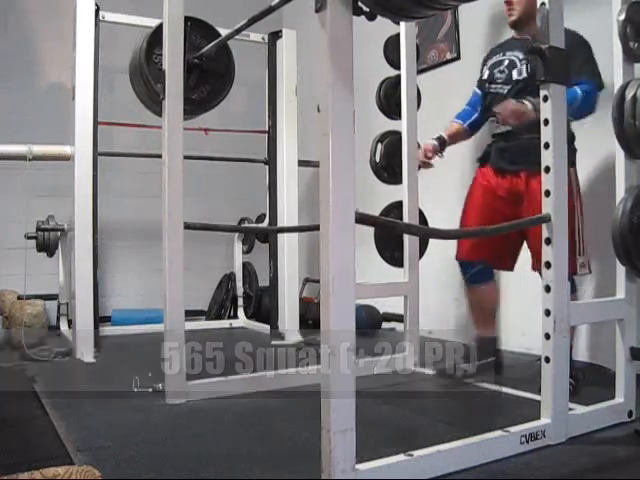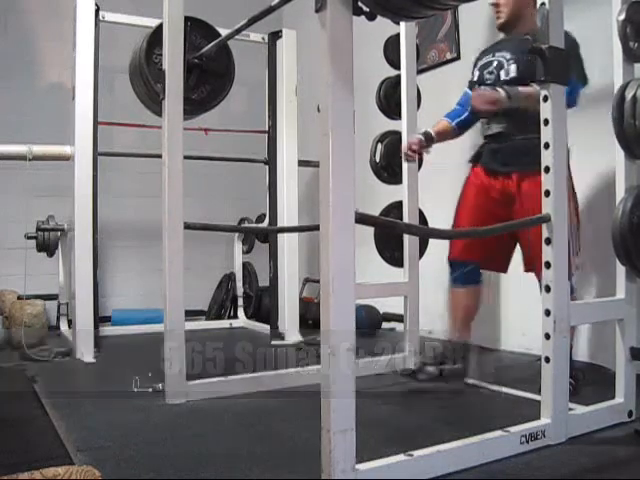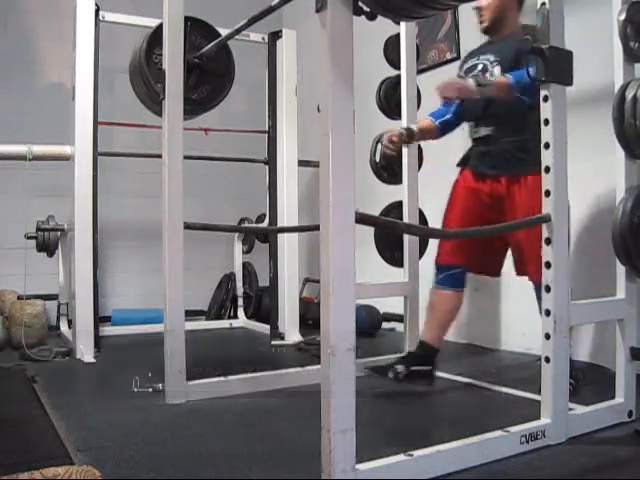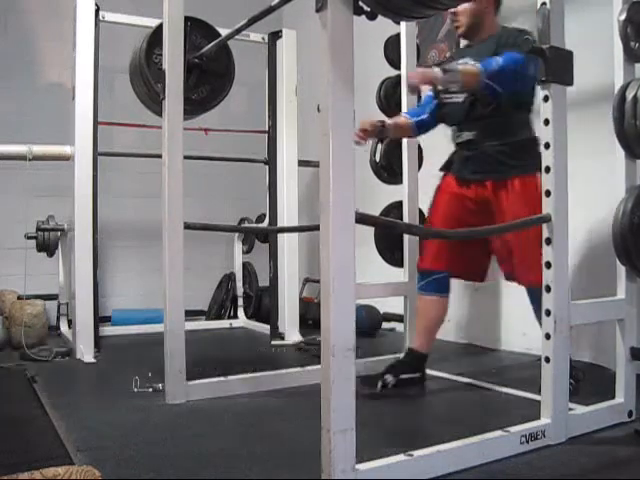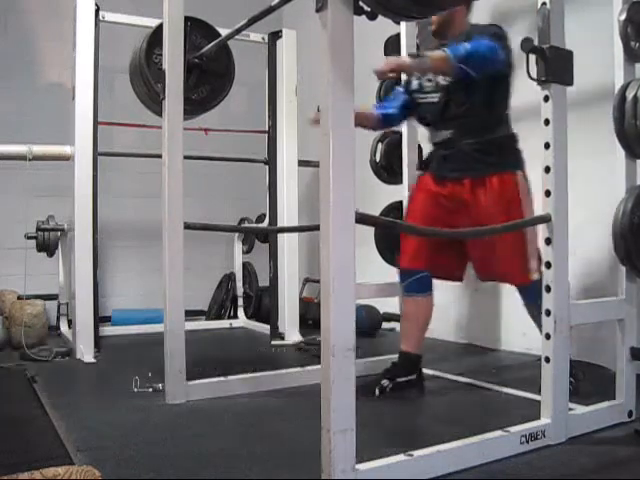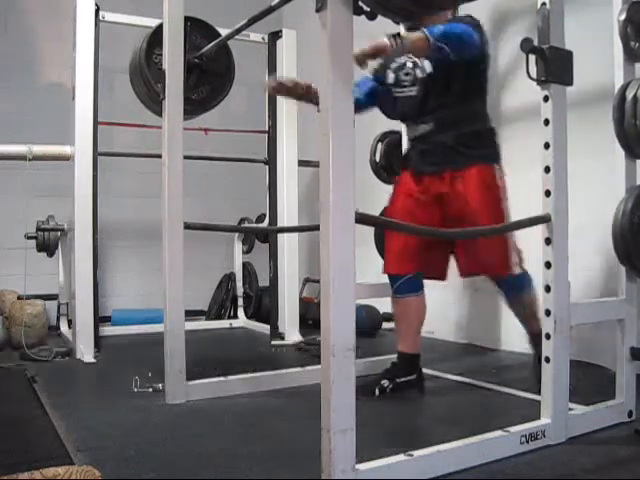
dt=0.1s
person 1, frame 1
left shoulder: (565, 43)
right shoulder: (496, 53)
left elbow: (587, 95)
right elbow: (476, 108)
left wrist: (534, 108)
right wrist: (441, 141)
left hip: (545, 169)
right hip: (496, 166)
right knee: (472, 255)
left ankle: (564, 363)
right ankle: (486, 349)
person 1, frame 2
right shoulder: (488, 54)
left elbow: (567, 91)
right elbow: (467, 109)
left wrist: (505, 96)
right wrist: (427, 137)
left hip: (536, 171)
right hip: (488, 169)
right knee: (463, 257)
left ankle: (564, 364)
right ankle: (455, 353)
person 1, frame 3
right shoulder: (477, 56)
left elbow: (536, 81)
right elbow: (449, 114)
left wrist: (475, 85)
right wrist: (409, 134)
left hip: (527, 172)
right hip: (478, 170)
left knee: (544, 270)
right knee: (450, 261)
right ankle: (424, 357)
person 1, frame 4
left shoulder: (515, 42)
right shoulder: (454, 60)
left elbow: (511, 71)
right elbow: (426, 114)
left wrist: (440, 76)
right wrist: (384, 127)
left hip: (515, 175)
right hip: (461, 175)
left knee: (535, 274)
right knee: (433, 265)
left ankle: (564, 362)
right ankle: (413, 364)
person 1, frame 5
left shoulder: (482, 42)
right shoulder: (421, 69)
left elbow: (478, 55)
right elbow: (391, 110)
left wrist: (408, 64)
right wrist: (347, 116)
left hip: (493, 172)
right hip: (440, 174)
left knee: (520, 271)
right knee: (416, 265)
right ankle: (408, 367)
person 1, frame 6
right shoulder: (396, 60)
left elbow: (453, 39)
right elbow: (356, 96)
left wrist: (386, 45)
right wrist: (304, 91)
left hip: (470, 165)
right hip: (419, 170)
left knee: (499, 264)
right knee: (402, 267)
left ankle: (540, 343)
right ankle: (407, 365)
